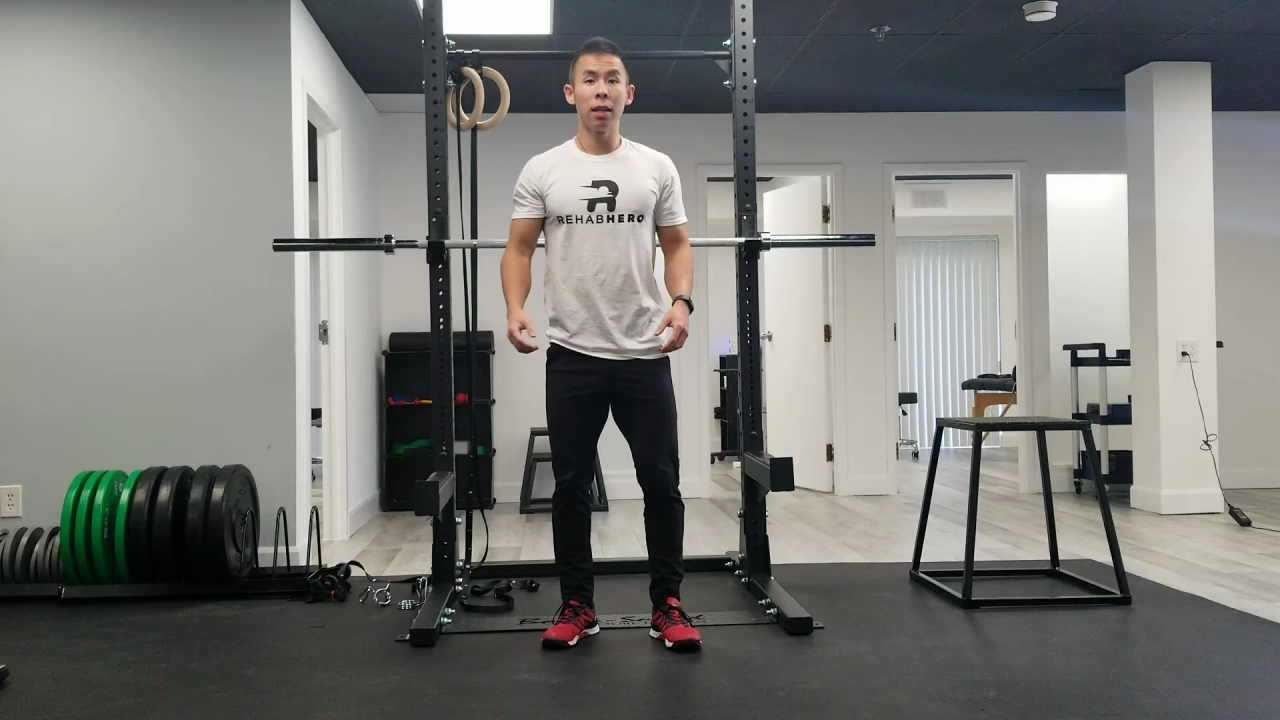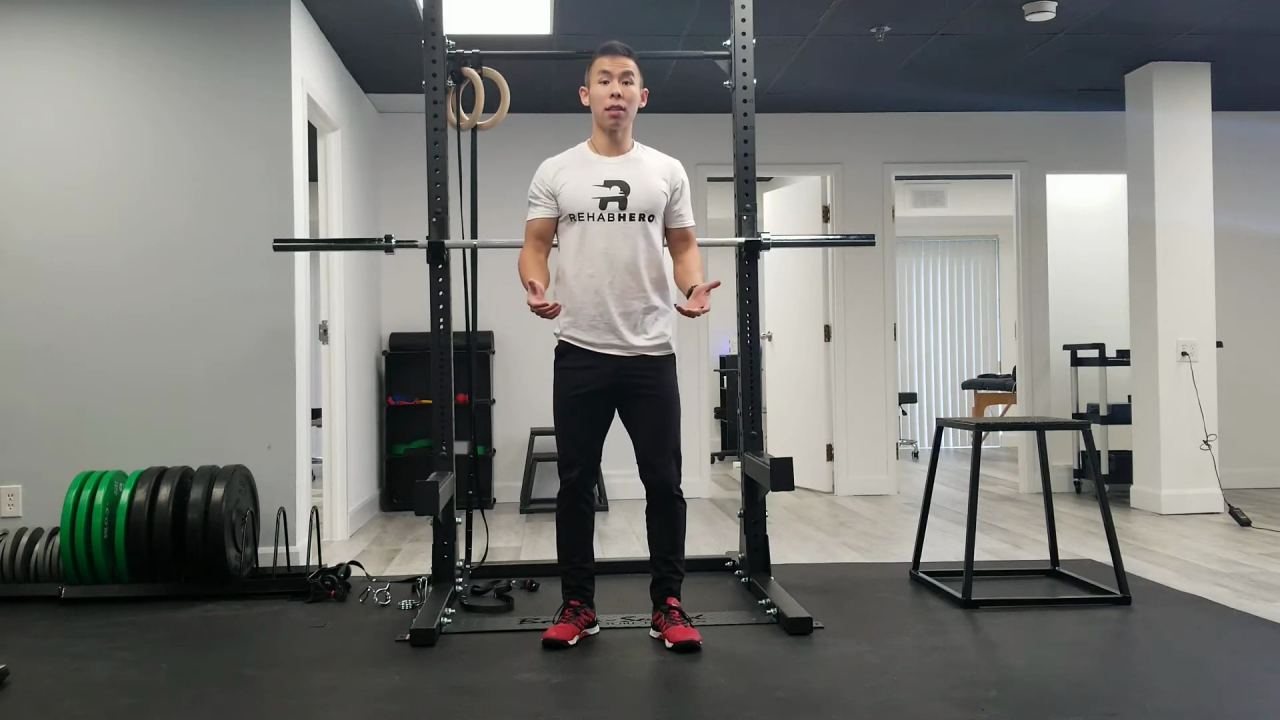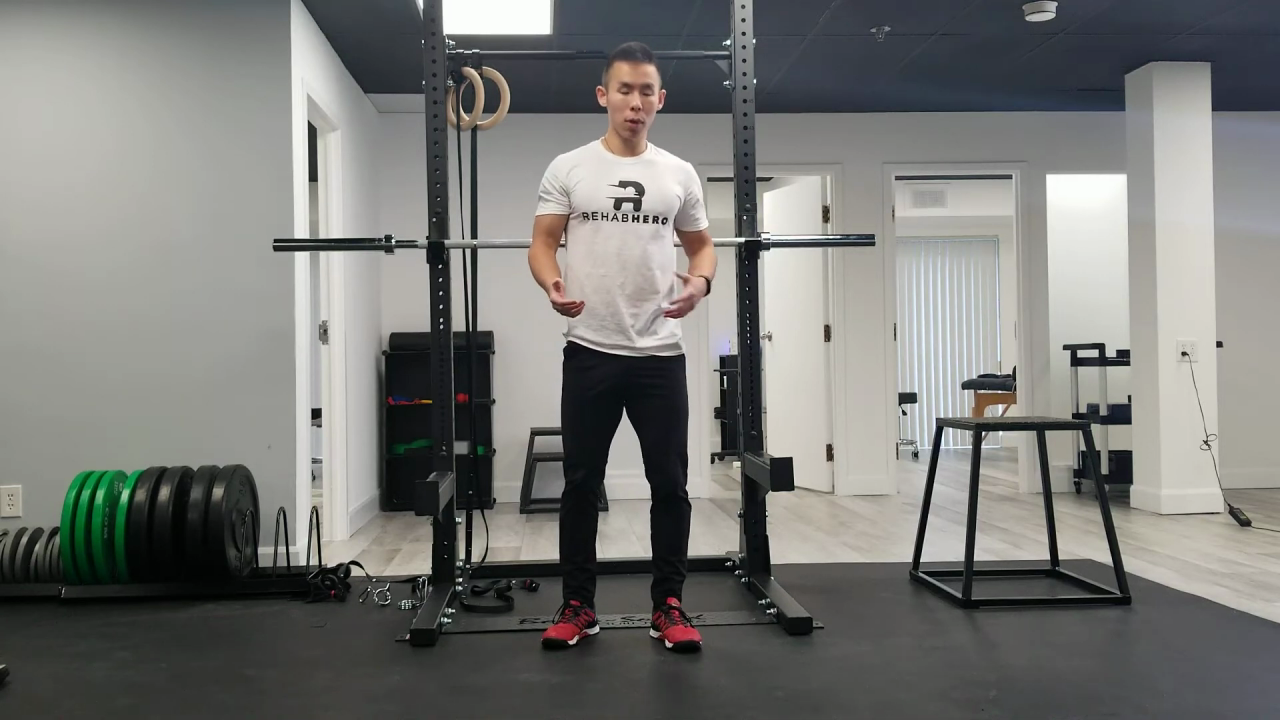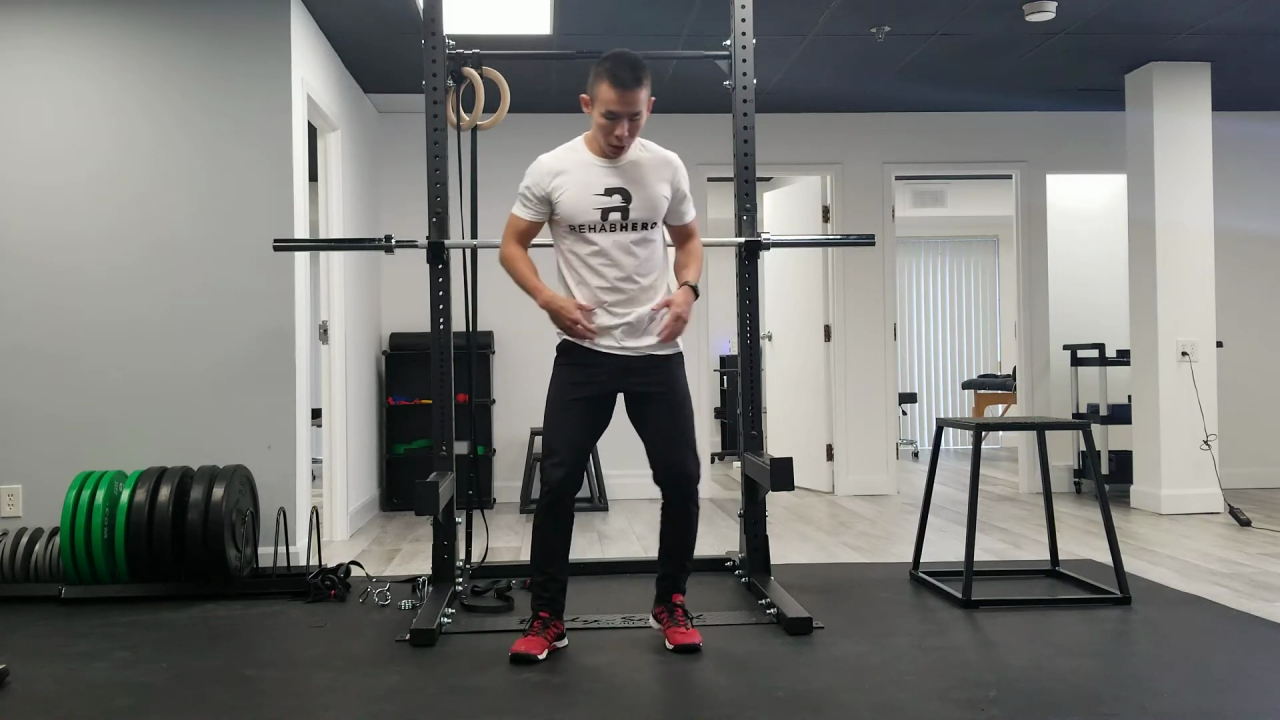
dt=0.7s
person 1, frame 1
left shoulder: (657, 168)
right shoulder: (542, 170)
left elbow: (676, 245)
right elbow: (519, 248)
left wrist: (681, 302)
right wrist: (515, 308)
left hip: (643, 355)
right hip: (572, 356)
left knee: (661, 483)
right knee: (571, 485)
left ankle: (668, 606)
right ankle: (576, 606)
person 1, frame 2
left shoulder: (667, 171)
right shoulder: (556, 171)
left elbow: (683, 245)
right elbow: (535, 244)
left wrist: (694, 287)
right wrist: (535, 286)
left hip: (650, 352)
right hip: (580, 352)
left knee: (664, 482)
right knee: (575, 484)
left ankle: (668, 606)
right ankle: (577, 605)
person 1, frame 3
left shoulder: (680, 174)
right shoulder: (568, 168)
left elbow: (701, 246)
right elbow: (542, 243)
left wrist: (700, 282)
right wrist: (551, 283)
left hip: (660, 354)
right hip: (590, 352)
left knee: (670, 483)
right knee: (581, 483)
left ankle: (668, 607)
right ankle: (578, 606)
person 1, frame 4
left shoulder: (667, 166)
right shoulder: (550, 169)
left elbow: (687, 238)
right elbow: (512, 244)
left wrist: (686, 290)
right wrist: (549, 299)
left hip: (656, 351)
right hip: (584, 352)
left knee: (681, 478)
right knee: (558, 482)
left ankle: (671, 604)
right ankle: (546, 617)
